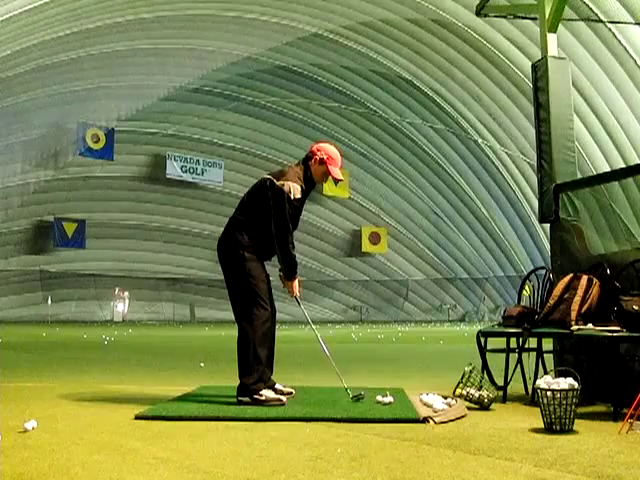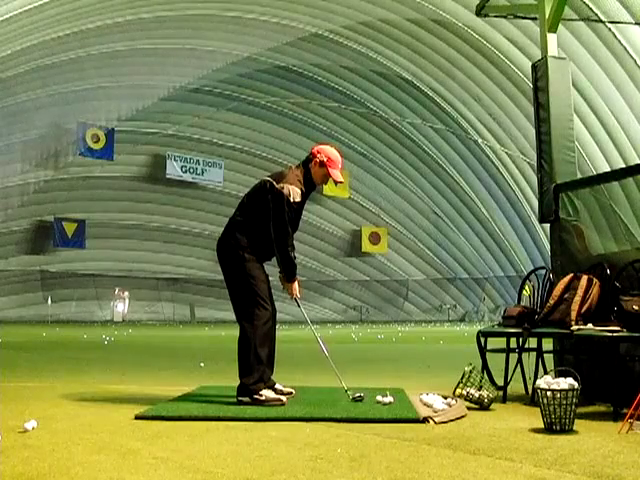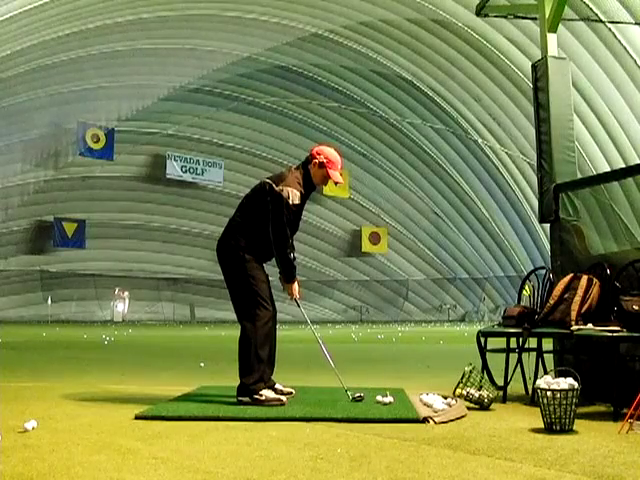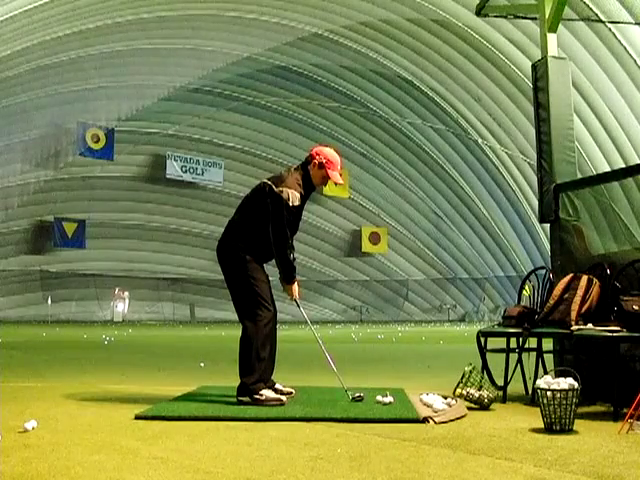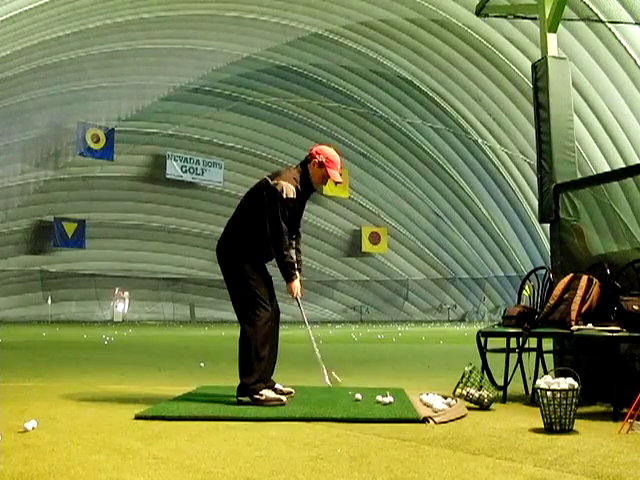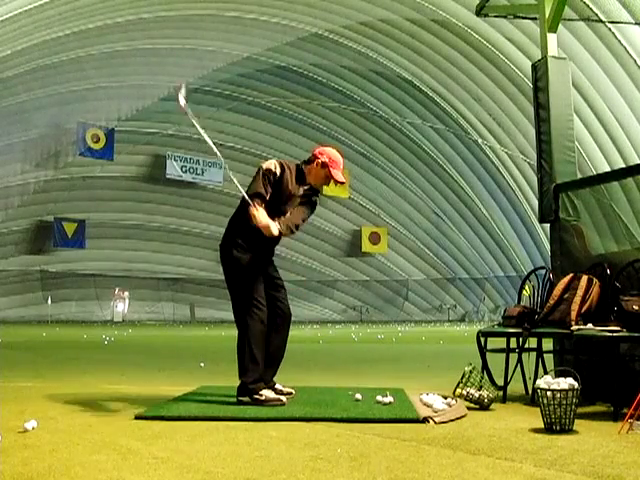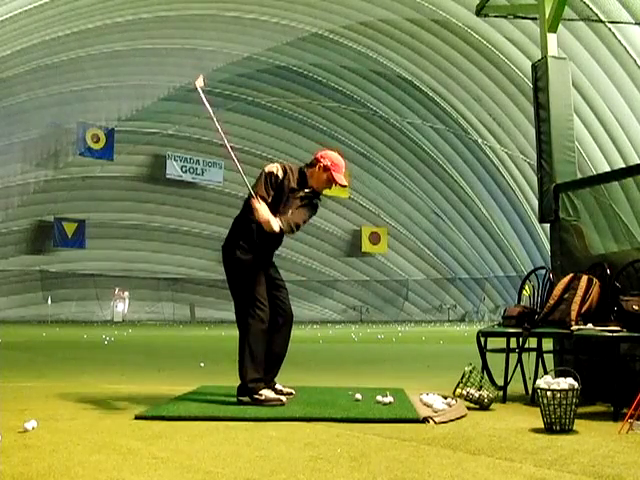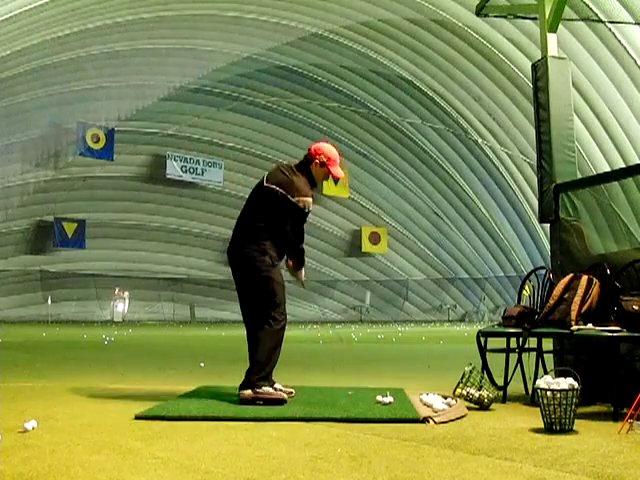
dt=0.3s
person 1, frame 1
left shoulder: (295, 182)
right shoulder: (290, 184)
left elbow: (283, 232)
right elbow: (282, 234)
left wrist: (288, 270)
right wrist: (291, 274)
left hip: (249, 251)
right hip: (240, 249)
left knee: (266, 314)
right knee: (256, 315)
left ankle: (262, 379)
right ankle: (250, 387)
person 1, frame 2
left shoulder: (297, 184)
right shoulder: (290, 186)
left elbow: (284, 235)
right elbow: (281, 236)
left wrist: (288, 273)
right wrist: (290, 276)
left hip: (247, 252)
right hip: (238, 250)
left knee: (266, 314)
right knee: (256, 315)
left ankle: (262, 379)
right ankle: (250, 387)
person 1, frame 3
left shoulder: (296, 184)
right shoulder: (289, 188)
left elbow: (284, 236)
right elbow: (279, 238)
left wrist: (288, 273)
right wrist: (290, 277)
left hip: (247, 252)
right hip: (239, 251)
left knee: (267, 314)
right knee: (258, 315)
left ankle: (262, 380)
right ankle: (250, 387)
person 1, frame 4
left shoulder: (297, 186)
right shoulder: (289, 189)
left elbow: (284, 237)
right elbow: (280, 239)
left wrist: (289, 275)
right wrist: (289, 279)
left hip: (247, 253)
right hip: (238, 252)
left knee: (267, 315)
right knee: (259, 315)
left ankle: (263, 380)
right ankle: (250, 387)
person 1, frame 5
left shoulder: (300, 188)
right shoulder: (286, 184)
left elbow: (292, 233)
right elbow: (277, 235)
left wrist: (295, 271)
right wrist: (290, 276)
left hip: (251, 255)
right hip: (238, 252)
left knee: (270, 314)
right knee: (258, 315)
left ankle: (263, 380)
right ankle: (250, 387)
person 1, frame 6
left shoulder: (310, 197)
right shoulder: (276, 170)
left elbow: (293, 220)
right elbow: (253, 199)
left wrist: (274, 225)
right wrist: (258, 215)
left hip: (263, 255)
right hip: (240, 248)
left knee: (280, 314)
right knee: (255, 315)
left ankle: (264, 380)
right ankle: (250, 387)
person 1, frame 7
left shoulder: (311, 200)
right shoulder: (279, 173)
left elbow: (293, 221)
right elbow: (254, 201)
left wrist: (275, 222)
right wrist: (261, 212)
left hip: (264, 257)
right hip: (241, 250)
left knee: (282, 316)
right knee: (257, 316)
left ankle: (265, 380)
right ankle: (250, 386)
person 1, frame 8
left shoulder: (282, 171)
right shoulder: (302, 194)
right elbow: (294, 236)
left wrist: (288, 258)
right wrist: (298, 266)
left hip: (240, 250)
right hip: (259, 254)
left knee: (257, 318)
right knee: (274, 318)
left ankle: (262, 380)
right ankle: (254, 385)
